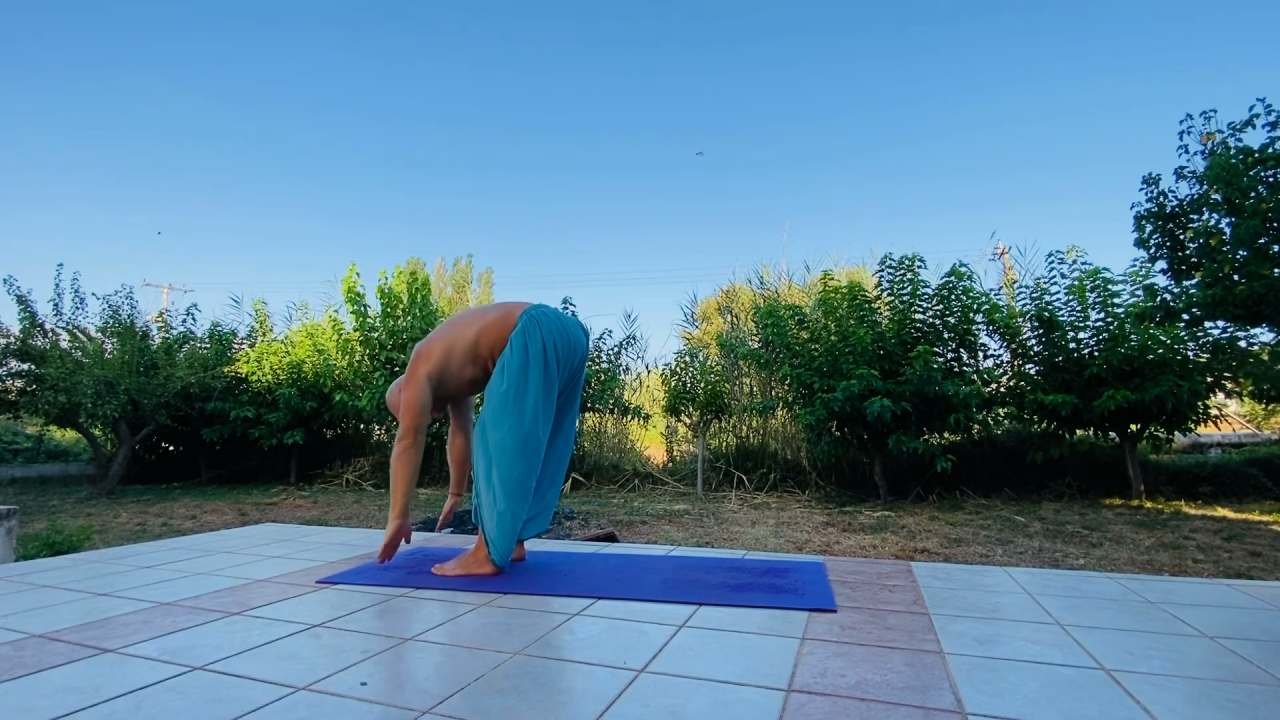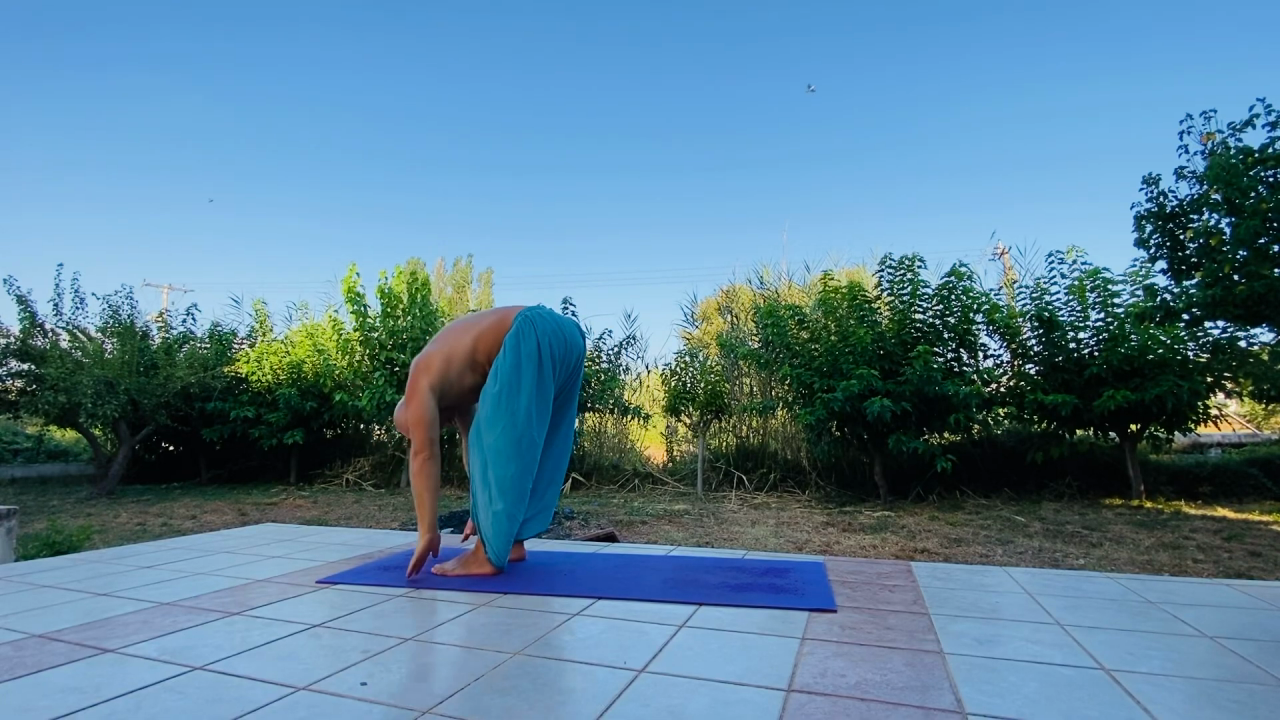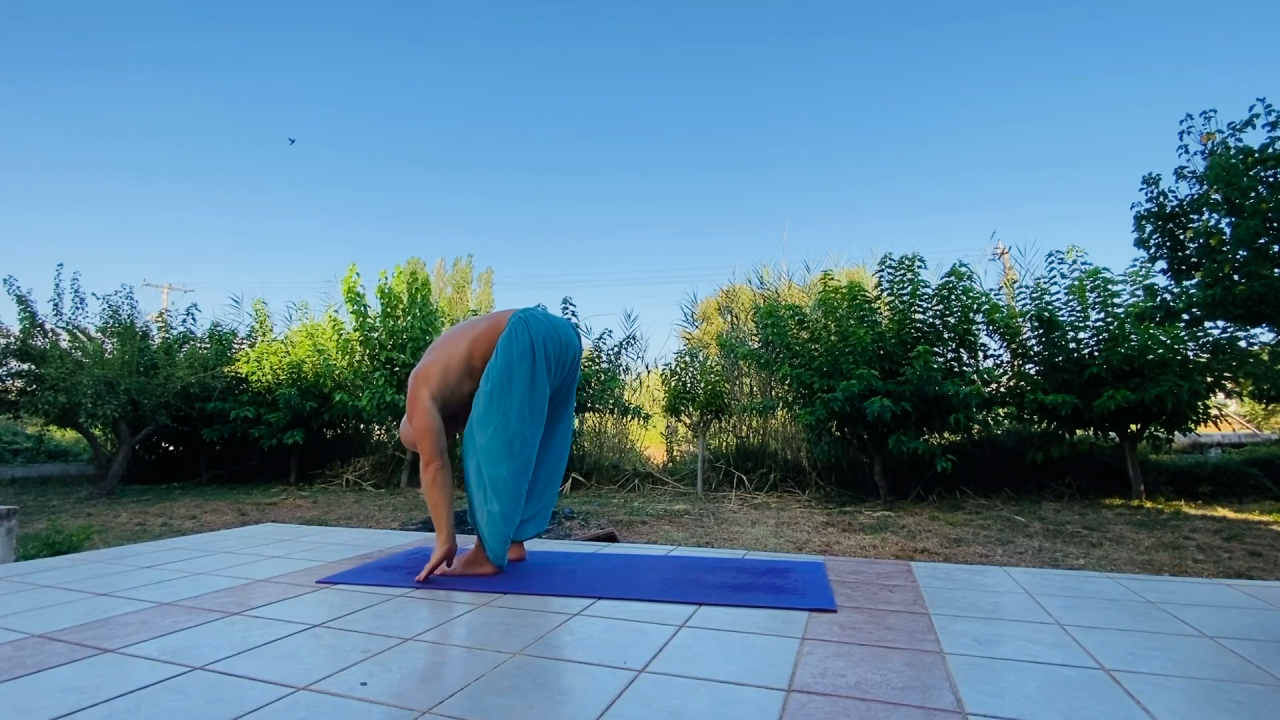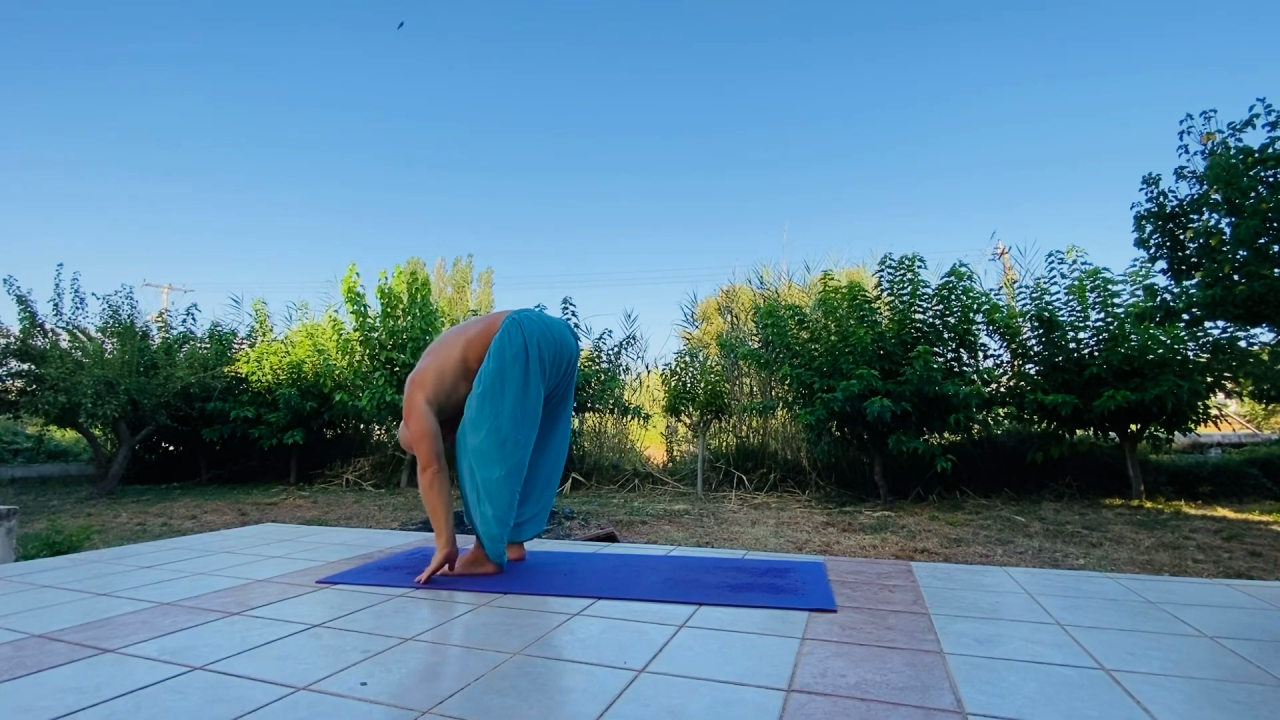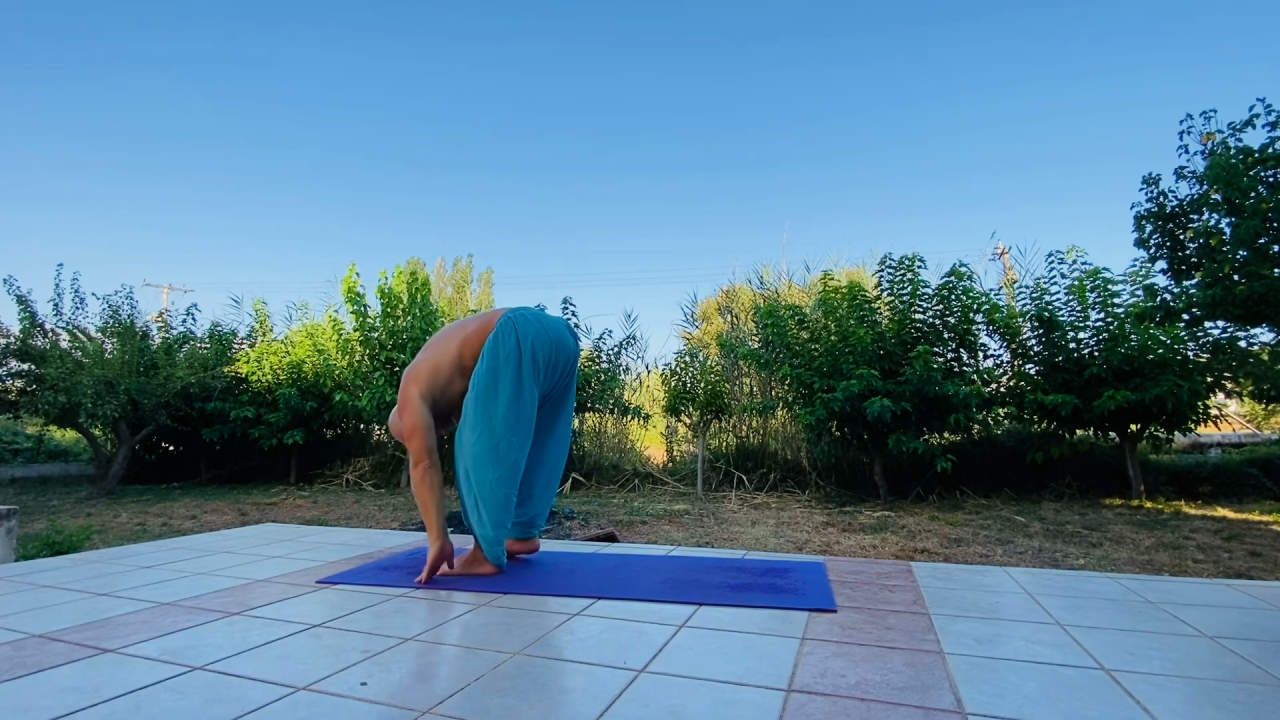
dt=0.2s
person 1, frame 1
left shoulder: (422, 369)
right shoulder: (449, 374)
left elbow: (408, 441)
right elbow: (460, 432)
left wrist: (397, 517)
right wrist: (456, 494)
left hip: (537, 337)
right hip: (569, 332)
left knee: (500, 443)
right knee: (533, 448)
left ankle: (487, 554)
right ankle: (510, 541)
person 1, frame 2
left shoulder: (422, 381)
right shoulder: (454, 381)
left elbow: (423, 455)
right elbow: (471, 439)
left wrist: (427, 532)
right wrist: (480, 514)
left hip: (532, 339)
right hip: (566, 333)
left knee: (498, 446)
right knee: (527, 447)
left ankle: (488, 554)
right ankle: (510, 541)
person 1, frame 3
left shoulder: (422, 392)
right shoulder: (454, 386)
left elbow: (434, 466)
right elbow: (489, 445)
left wrist: (445, 542)
right wrist: (488, 520)
left hip: (527, 339)
right hip: (562, 334)
left knee: (494, 447)
right knee: (538, 449)
left ankle: (488, 553)
right ankle: (511, 540)
person 1, frame 4
left shoulder: (418, 396)
right shoulder: (451, 391)
left elbow: (431, 470)
right elbow: (494, 452)
left wrist: (446, 546)
left hip: (522, 341)
right hip: (559, 335)
left knee: (482, 448)
right knee: (529, 450)
left ankle: (488, 552)
right ankle: (512, 540)
person 1, frame 5
left shoulder: (414, 391)
right shoulder: (448, 388)
left elbow: (424, 465)
left wrist: (438, 541)
left hip: (518, 340)
right hip: (559, 334)
left knee: (483, 449)
right knee: (534, 448)
left ankle: (487, 554)
right ankle: (523, 535)
